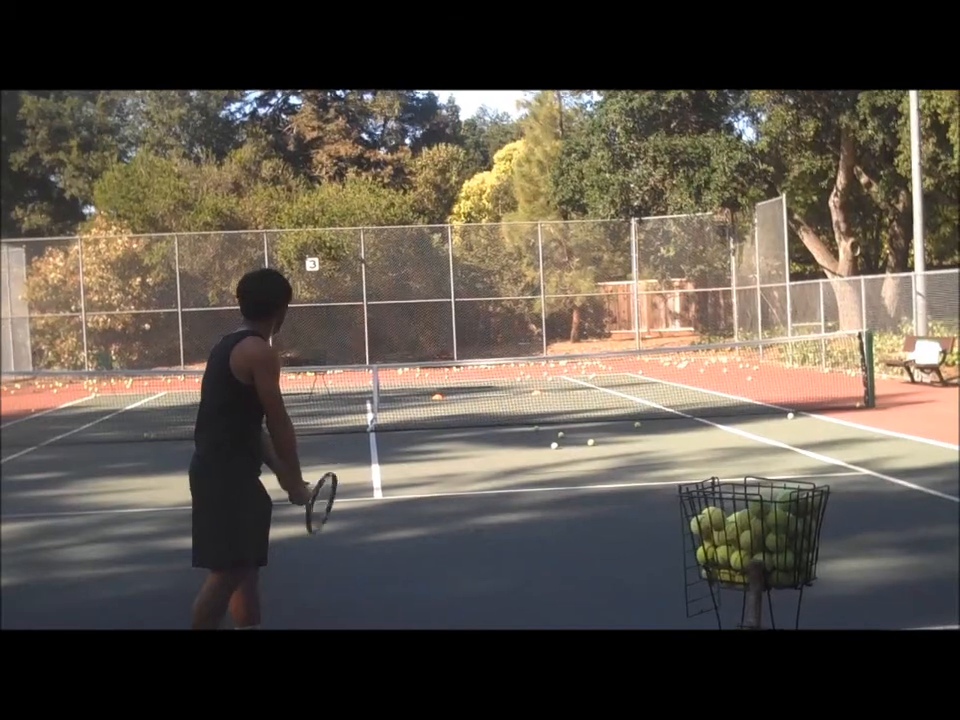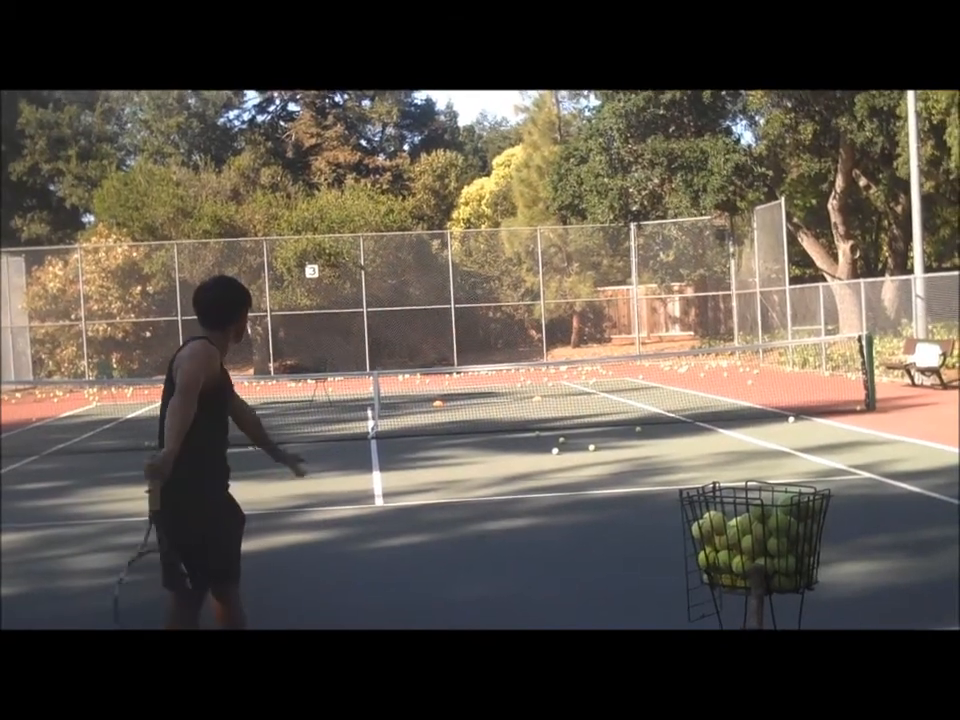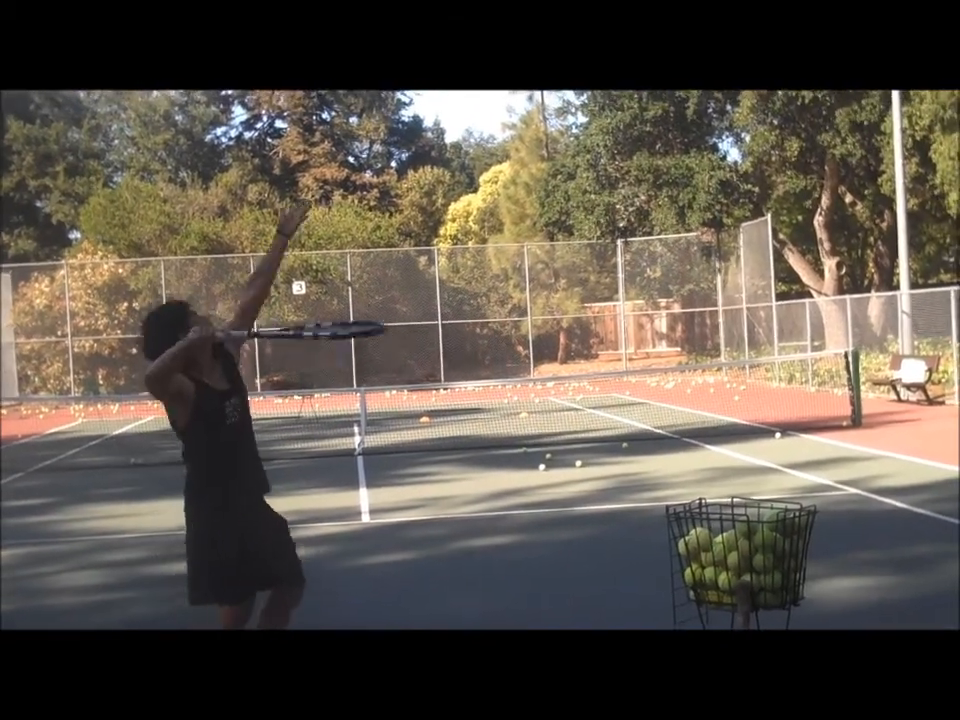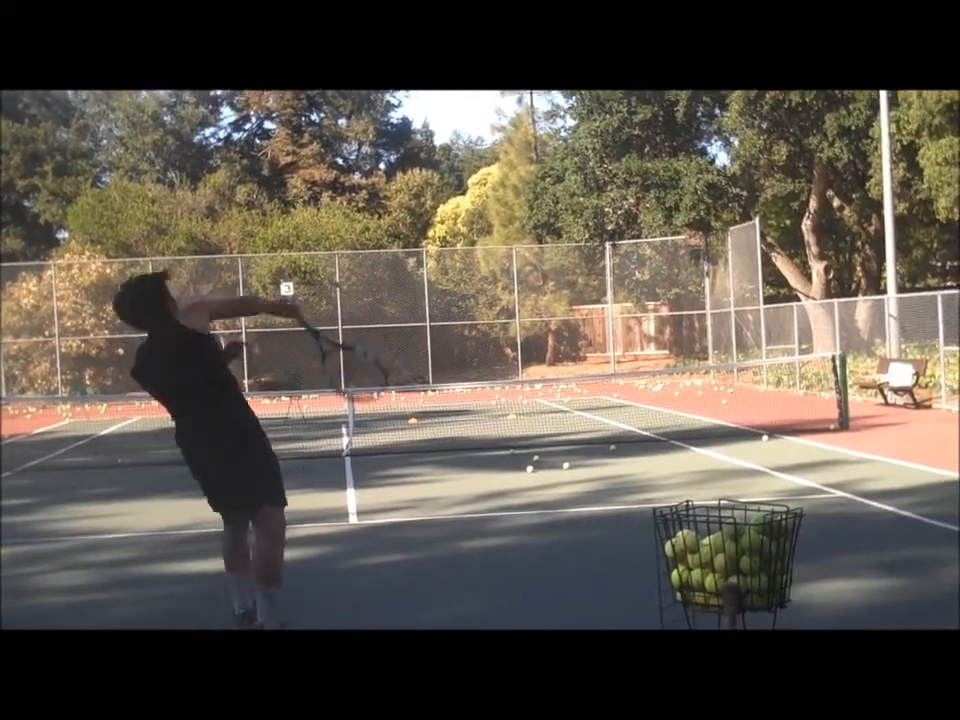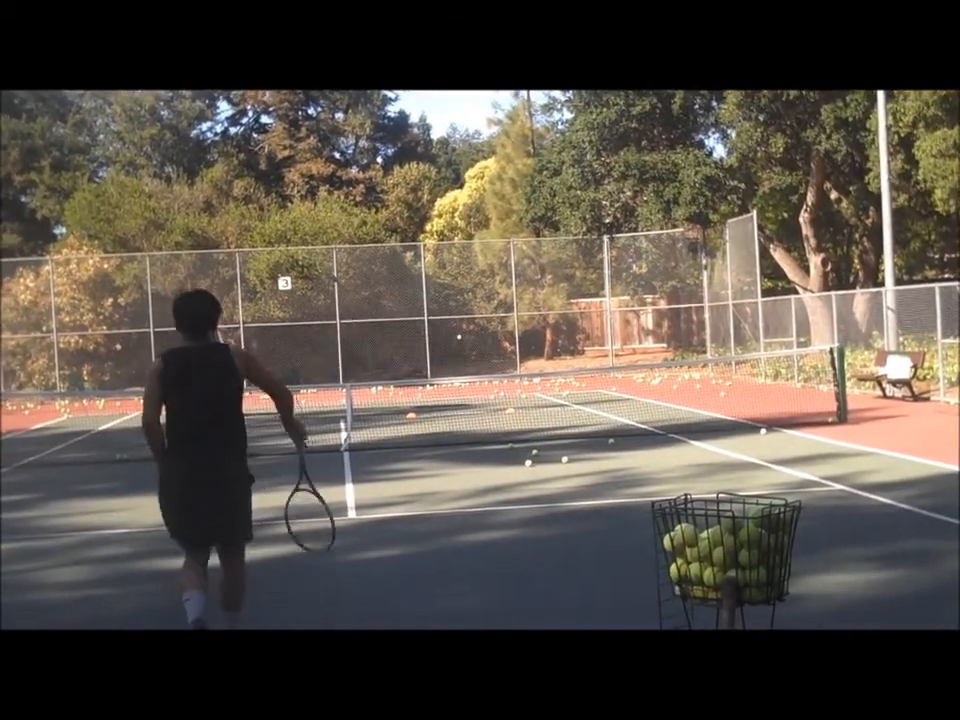
dt=1s
person 1, frame 1
left shoulder: (230, 346)
right shoulder: (259, 352)
right elbow: (277, 422)
left wrist: (280, 469)
right wrist: (296, 479)
left hip: (220, 471)
right hip: (226, 476)
left knee: (246, 567)
right knee: (225, 573)
left ankle: (248, 629)
person 1, frame 2
left shoulder: (213, 361)
right shoulder: (200, 353)
left elbow: (240, 412)
right elbow: (184, 400)
left wrist: (277, 453)
right wrist: (169, 452)
left hip: (207, 490)
right hip: (186, 493)
left knee: (226, 582)
right knee: (189, 592)
person 1, frame 3
left shoulder: (226, 354)
right shoulder: (181, 389)
left elbow: (255, 294)
right elbow: (154, 382)
left wrist: (283, 239)
right wrist: (189, 344)
left hip: (251, 503)
right hip: (214, 511)
left knee: (290, 586)
right knee: (237, 609)
person 1, frame 4
left shoulder: (142, 362)
right shoulder: (192, 317)
right elbow: (240, 304)
right wrist: (281, 307)
left hip: (199, 448)
right hip: (239, 436)
left knee: (234, 522)
right knee: (270, 521)
left ankle: (243, 604)
right ankle: (266, 620)
person 1, frame 5
left shoulder: (162, 366)
right shoulder: (235, 358)
left elbow: (149, 422)
right elbow: (281, 394)
left wrist: (165, 464)
right wrist: (291, 424)
left hip: (182, 475)
right hip: (229, 472)
left knee: (194, 555)
right knee: (232, 555)
left ankle: (195, 617)
right ankle: (232, 626)
